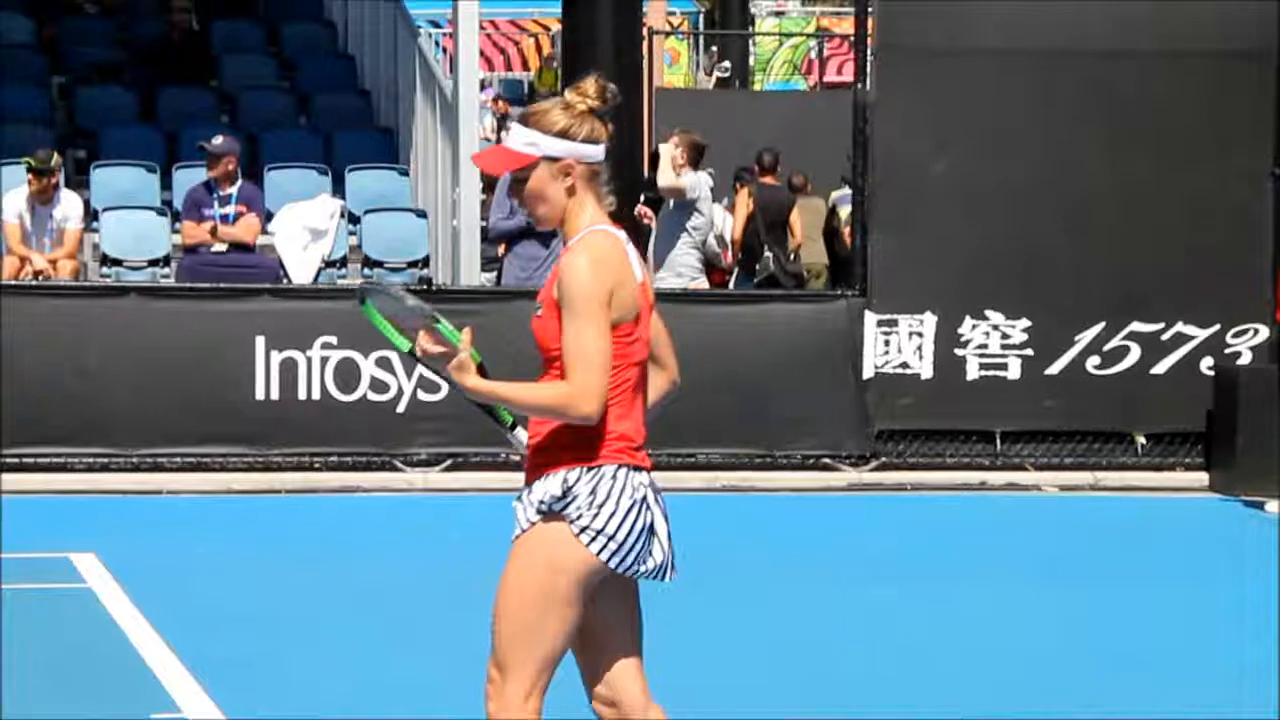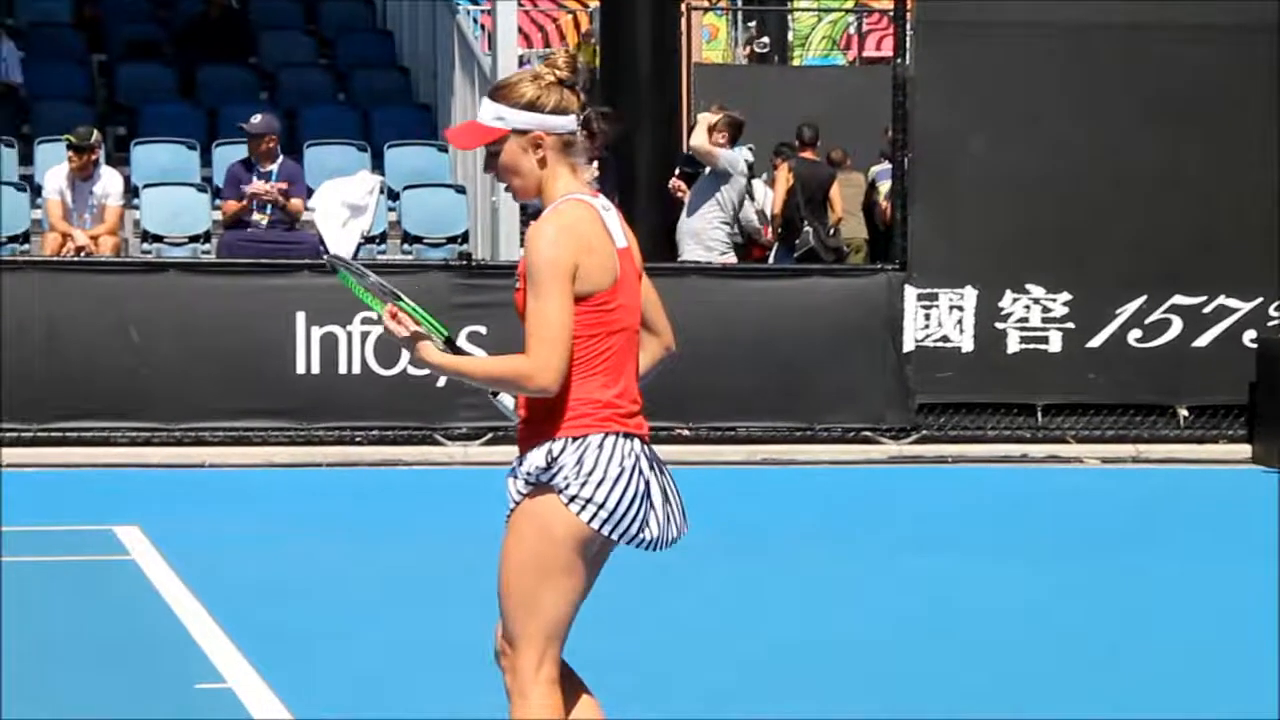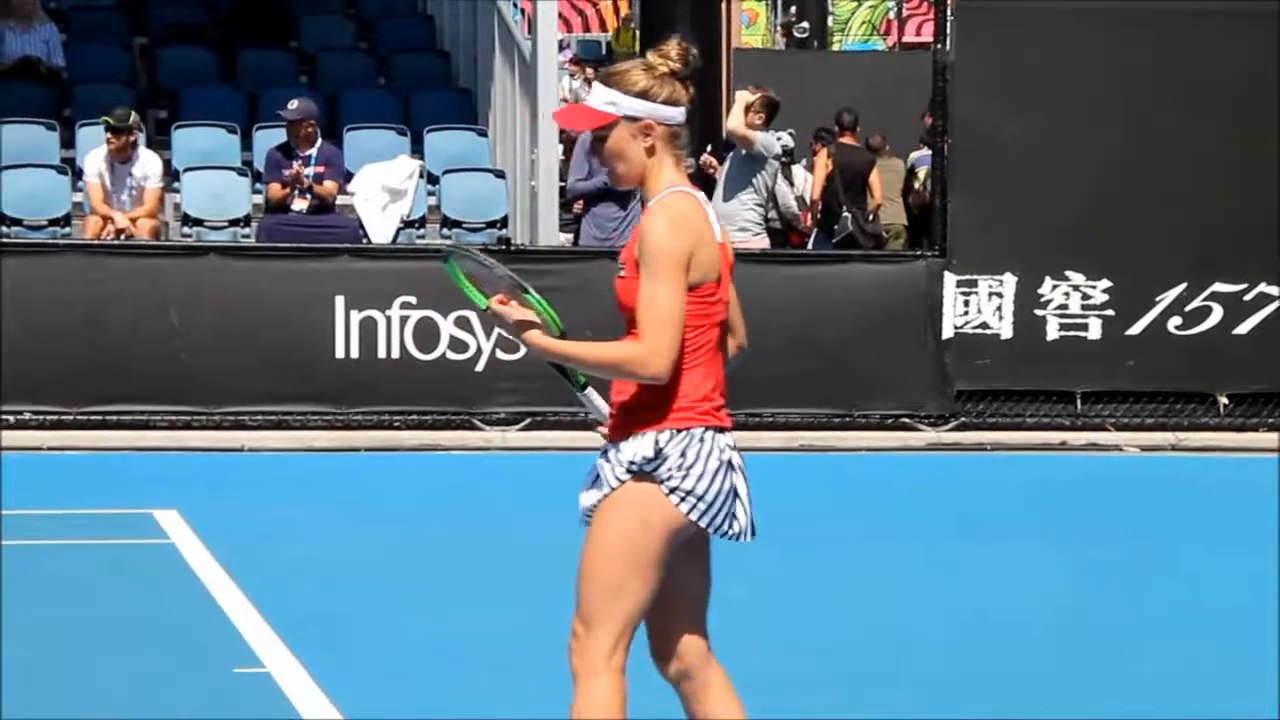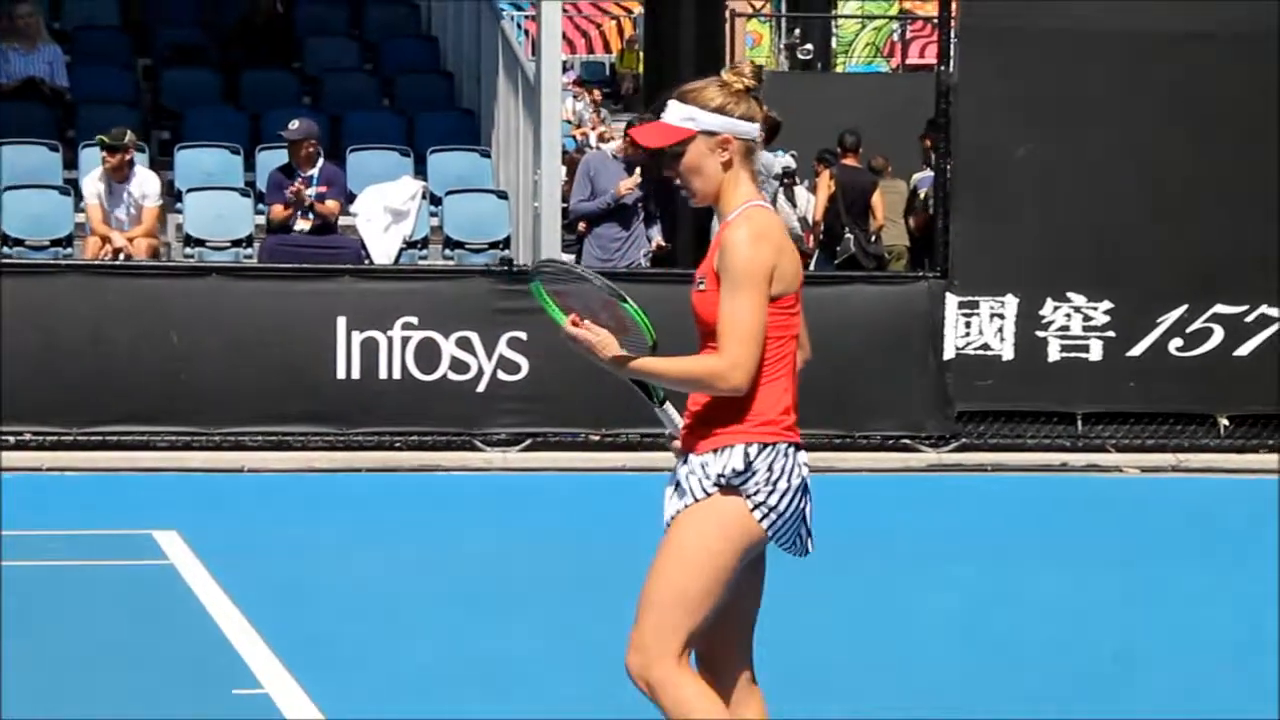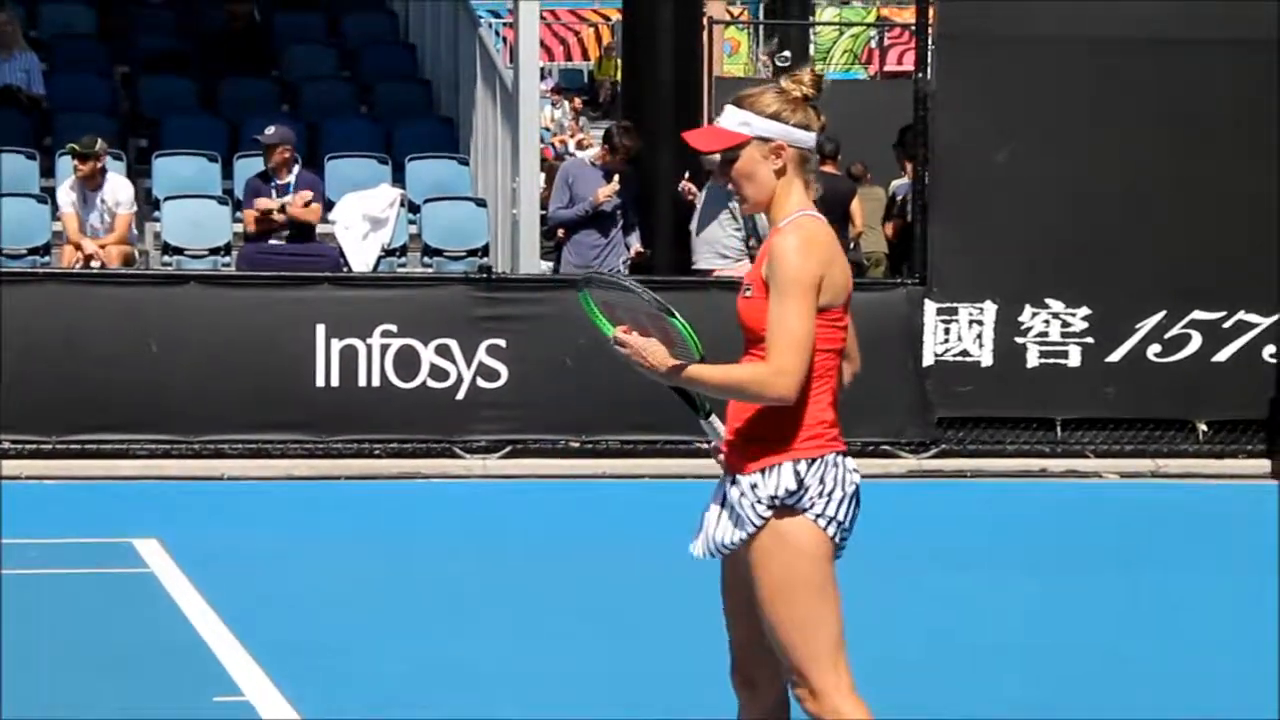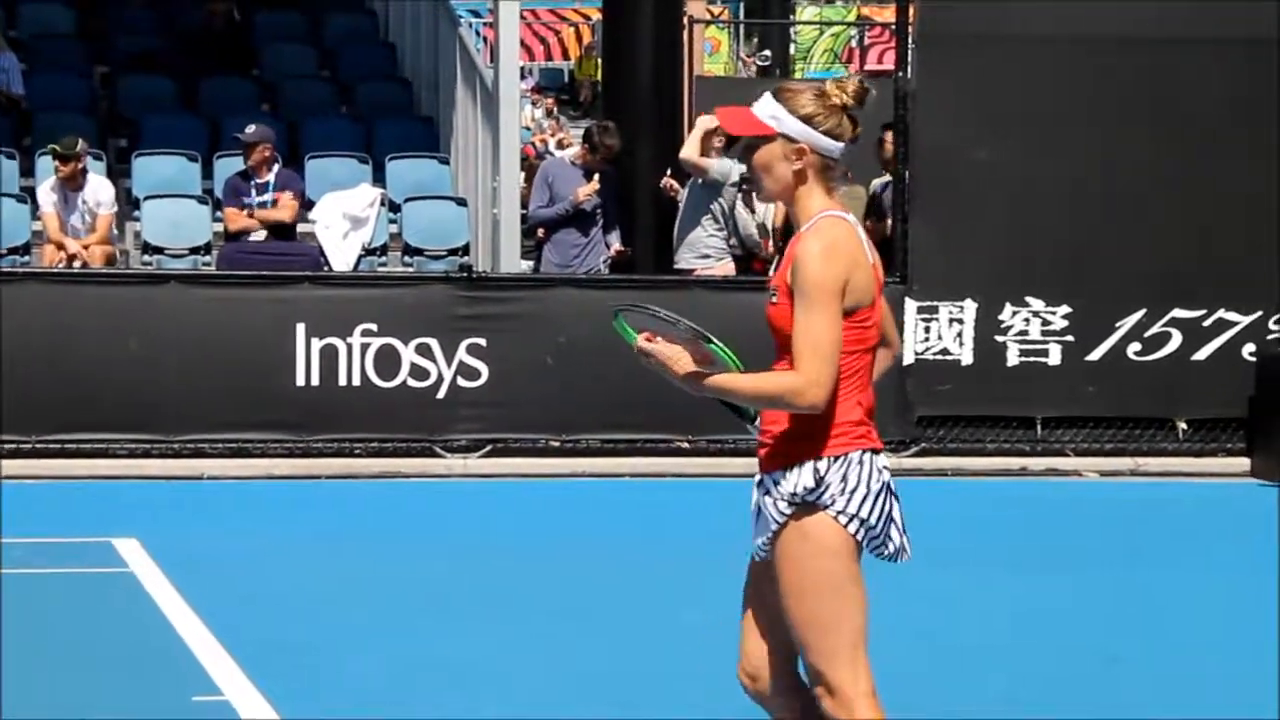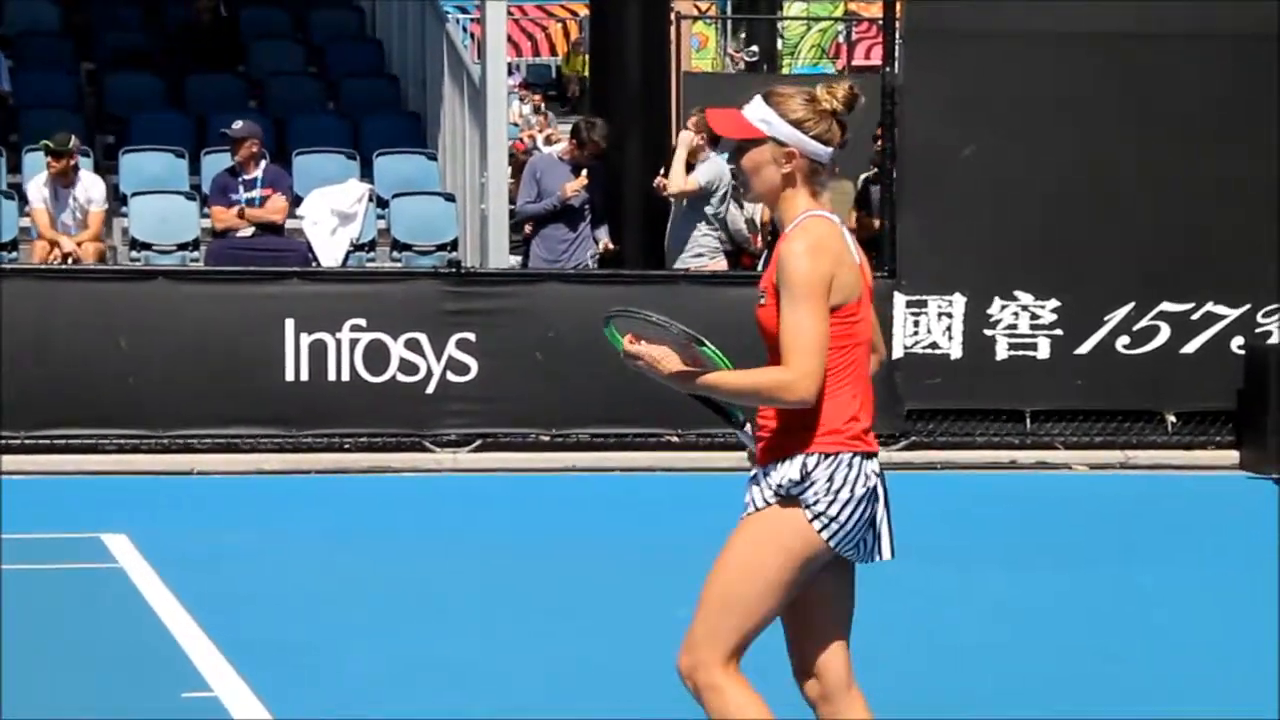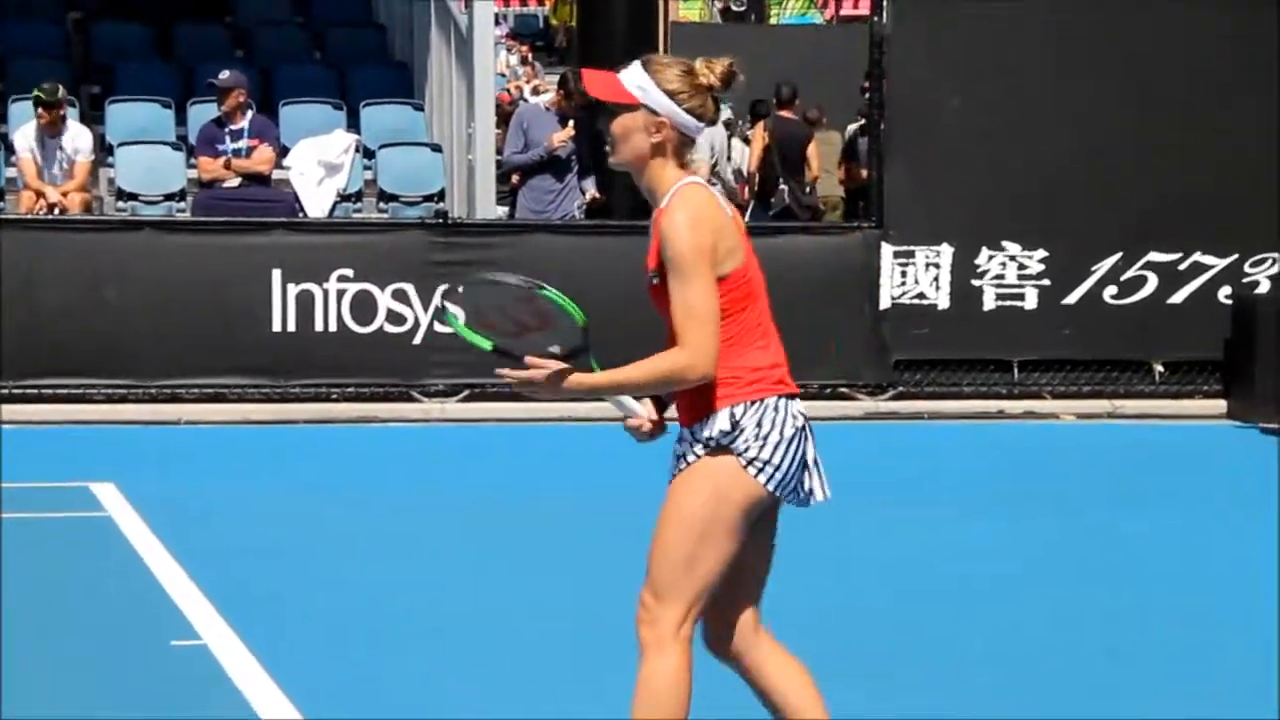
dt=0.4s
person 1, frame 1
left shoulder: (584, 261)
right shoulder: (616, 251)
left elbow: (584, 399)
right elbow: (663, 373)
left wrist: (472, 382)
right wrist: (613, 429)
left hip: (578, 493)
right hip: (610, 489)
person 1, frame 2
left shoulder: (554, 232)
right shoulder: (606, 220)
left elbow: (542, 373)
right elbow: (660, 339)
left wrist: (434, 358)
left hip: (569, 461)
right hip: (614, 454)
right knee: (525, 652)
person 1, frame 3
left shoulder: (665, 220)
right shoulder: (695, 213)
left elbow: (653, 359)
right elbow: (733, 336)
left wrist: (543, 343)
left hip: (661, 452)
right hip: (686, 449)
left knee: (595, 652)
right knee: (685, 656)
person 1, frame 4
left shoulder: (746, 233)
right shoulder: (754, 230)
left elbow: (732, 370)
right elbow: (796, 350)
left wrist: (620, 359)
left hip: (739, 467)
right hip: (734, 465)
left knee: (654, 659)
person 1, frame 5
left shoulder: (796, 242)
right shoulder: (801, 240)
left elbow: (780, 379)
right elbow: (847, 363)
left wrist: (669, 367)
left hip: (787, 482)
right hip: (765, 481)
person 1, frame 6
left shoulder: (818, 246)
right shoulder: (839, 236)
left elbow: (810, 387)
right elbow: (885, 346)
left wrist: (696, 376)
left hip: (818, 478)
right hip: (810, 476)
person 1, frame 7
left shoulder: (804, 245)
right shoulder: (827, 237)
left elbow: (798, 383)
right elbow: (870, 354)
left wrist: (684, 375)
left hip: (811, 474)
right hip: (827, 473)
left knee: (704, 663)
person 1, frame 8
left shoulder: (684, 217)
right shoulder: (691, 204)
left elbow: (697, 359)
left wrist: (578, 382)
right wrist: (655, 401)
left hip: (739, 427)
right hip: (746, 425)
left knee: (662, 623)
right knee: (733, 631)
